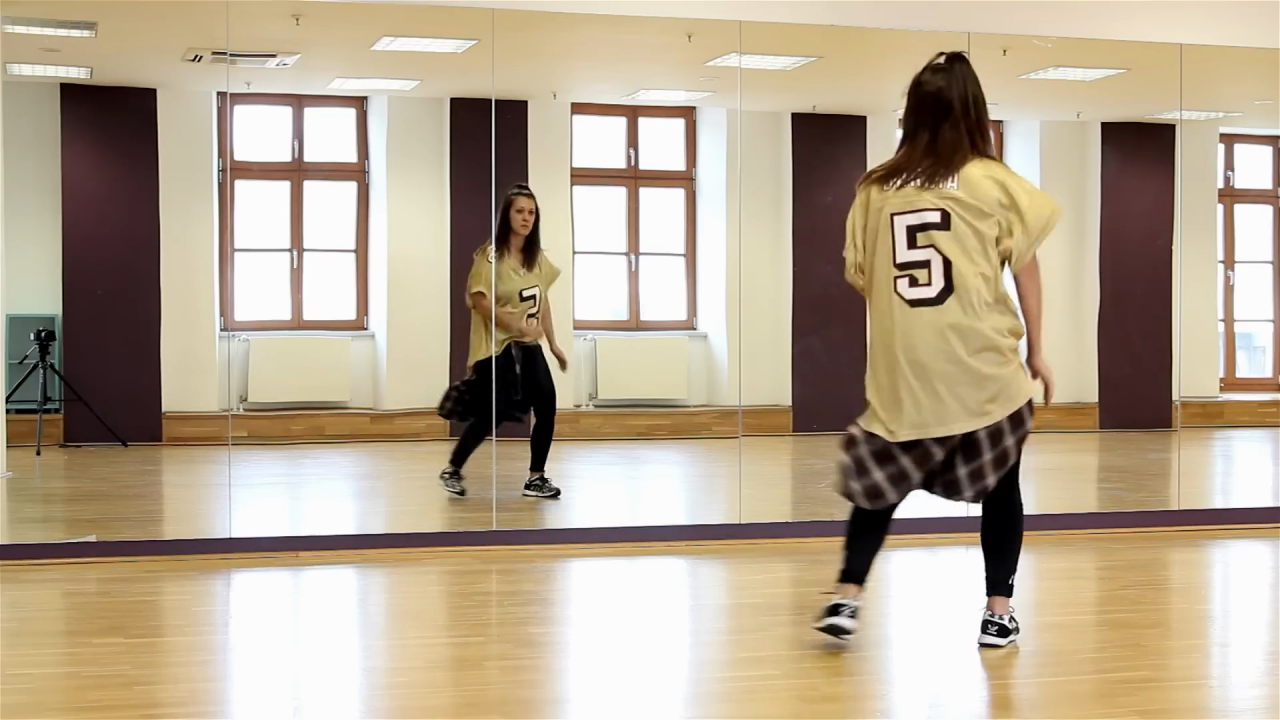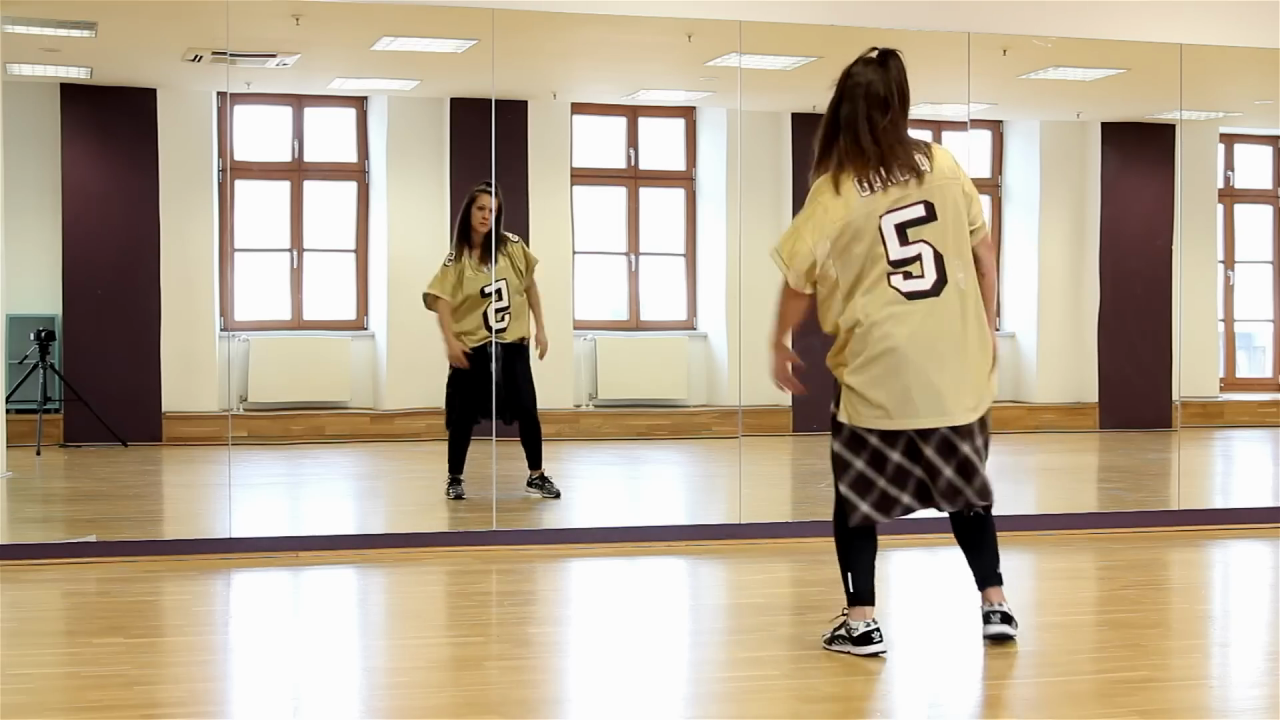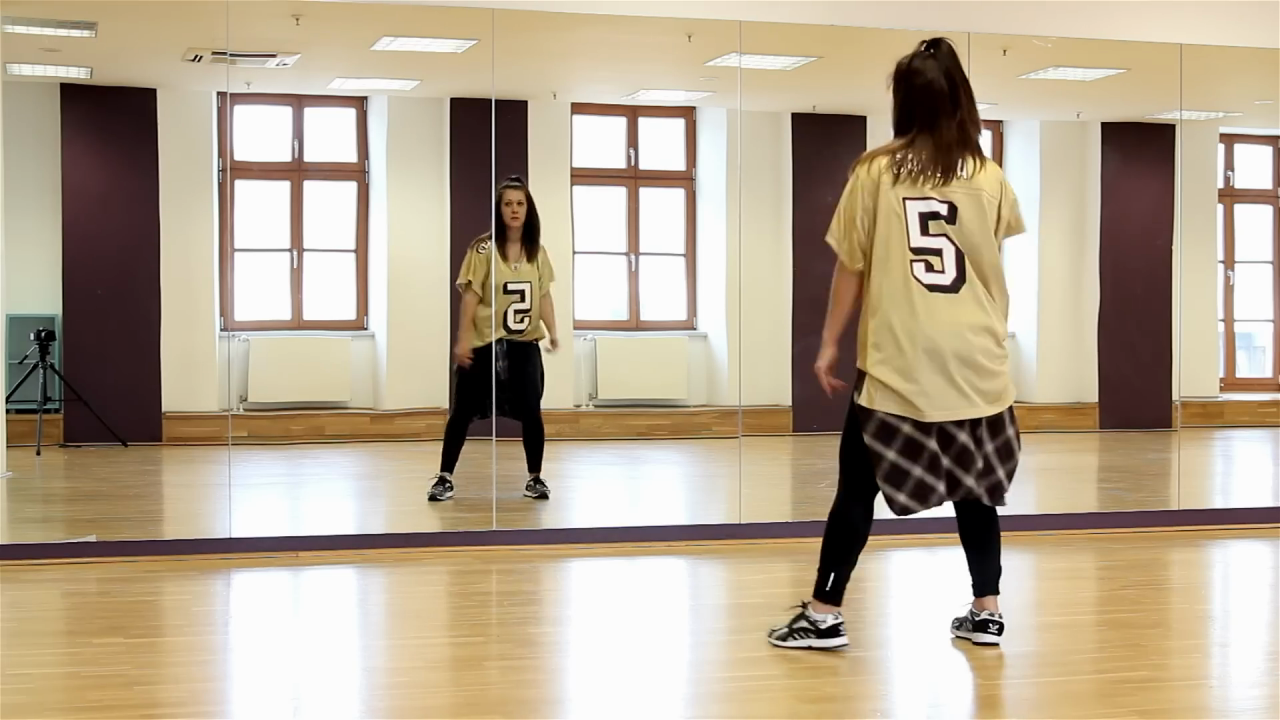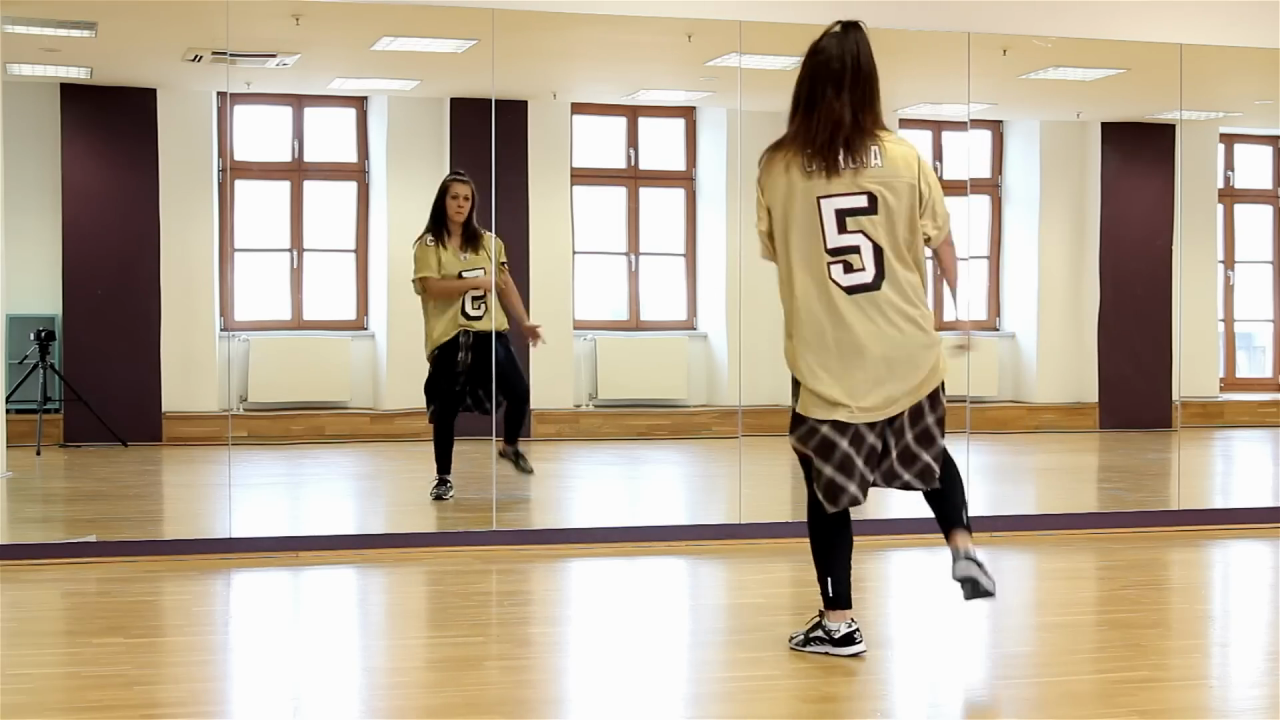
dt=0.7s
person 1, frame 1
left shoulder: (876, 186)
right shoulder: (994, 179)
left elbow: (860, 278)
right elbow: (1023, 266)
right wrist: (1037, 349)
left hip: (902, 369)
right hip: (981, 364)
left knee: (878, 487)
right knee: (1000, 486)
left ankle: (845, 598)
right ankle: (999, 612)
person 1, frame 2
left shoulder: (833, 187)
right shoulder: (939, 162)
left elbow: (799, 285)
right elbow: (982, 247)
left wrist: (780, 345)
right wrist: (987, 325)
left hip: (881, 367)
right hip: (953, 361)
left knee: (855, 489)
right knee: (961, 480)
left ankle: (860, 618)
right ankle: (995, 603)
person 1, frame 3
left shoulder: (874, 170)
right shoulder: (989, 177)
left elbow: (849, 267)
left wrist: (829, 344)
left hip: (899, 362)
right hip: (975, 363)
left knee: (858, 486)
right knee: (974, 485)
left ankle: (823, 613)
right ankle: (986, 609)
person 1, frame 4
left shoulder: (782, 165)
right shoulder: (901, 156)
left elbow: (772, 249)
right elbow: (941, 240)
right wrist: (957, 296)
left hip: (827, 357)
right hip: (906, 350)
left knee: (829, 483)
right knee: (930, 450)
left ankle: (837, 621)
right ankle: (965, 550)
person 2, frame 1
left shoulder: (536, 256)
right shoulder: (490, 255)
right elbow: (480, 301)
left wrist: (554, 344)
right wrist: (519, 327)
left hip: (527, 348)
right hip: (495, 348)
left knee: (546, 408)
right knee: (488, 416)
left ankle: (536, 477)
right ankle: (453, 470)
person 2, frame 2
left shoulder: (510, 245)
right shoulder: (456, 259)
left elbow: (529, 284)
right elbow: (439, 300)
left wrist: (540, 327)
right wrist: (449, 338)
left hip: (511, 344)
right hip: (473, 349)
left knee: (526, 408)
right knee: (464, 415)
left ankle: (537, 476)
right ankle: (454, 478)
person 2, frame 3
left shoulder: (536, 251)
right shoulder: (483, 248)
left elbow: (543, 293)
right elbow: (471, 294)
left wrist: (552, 330)
right wrist: (463, 340)
left hip: (525, 345)
right hip: (483, 343)
left knee: (531, 411)
right knee: (463, 412)
left ankle: (535, 478)
right ankle: (444, 478)
person 2, frame 4
left shoulder: (485, 240)
right shoulder: (429, 244)
left elbow: (505, 282)
right elbow: (429, 287)
left wrist: (524, 322)
right wrist: (475, 282)
left hip: (491, 332)
right hip: (449, 337)
left knee: (519, 393)
right knee: (445, 409)
left ankle: (510, 445)
right ankle: (443, 479)
